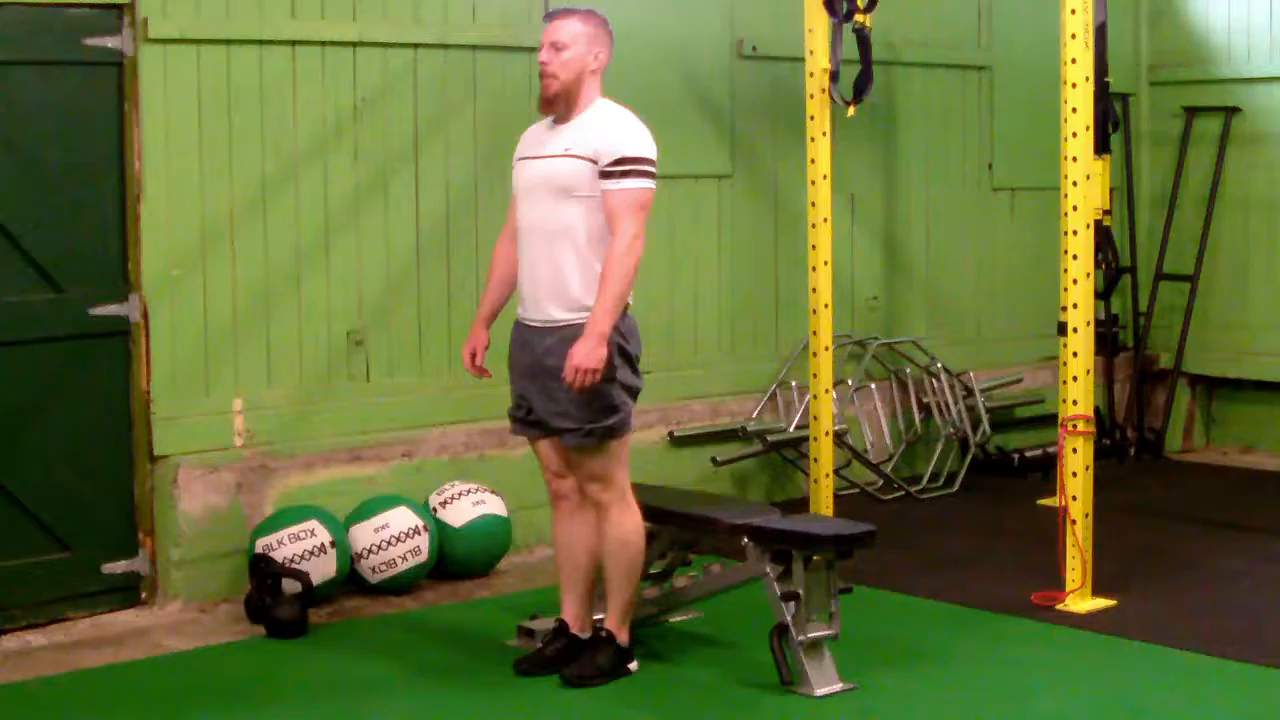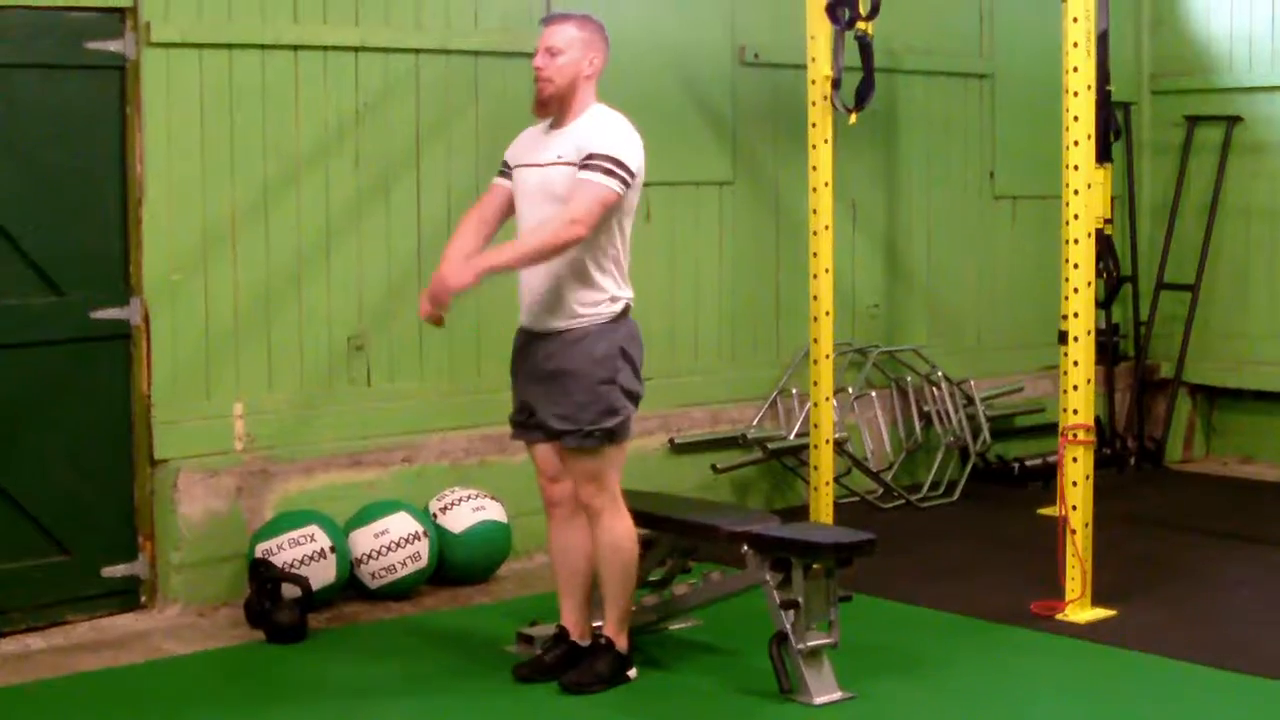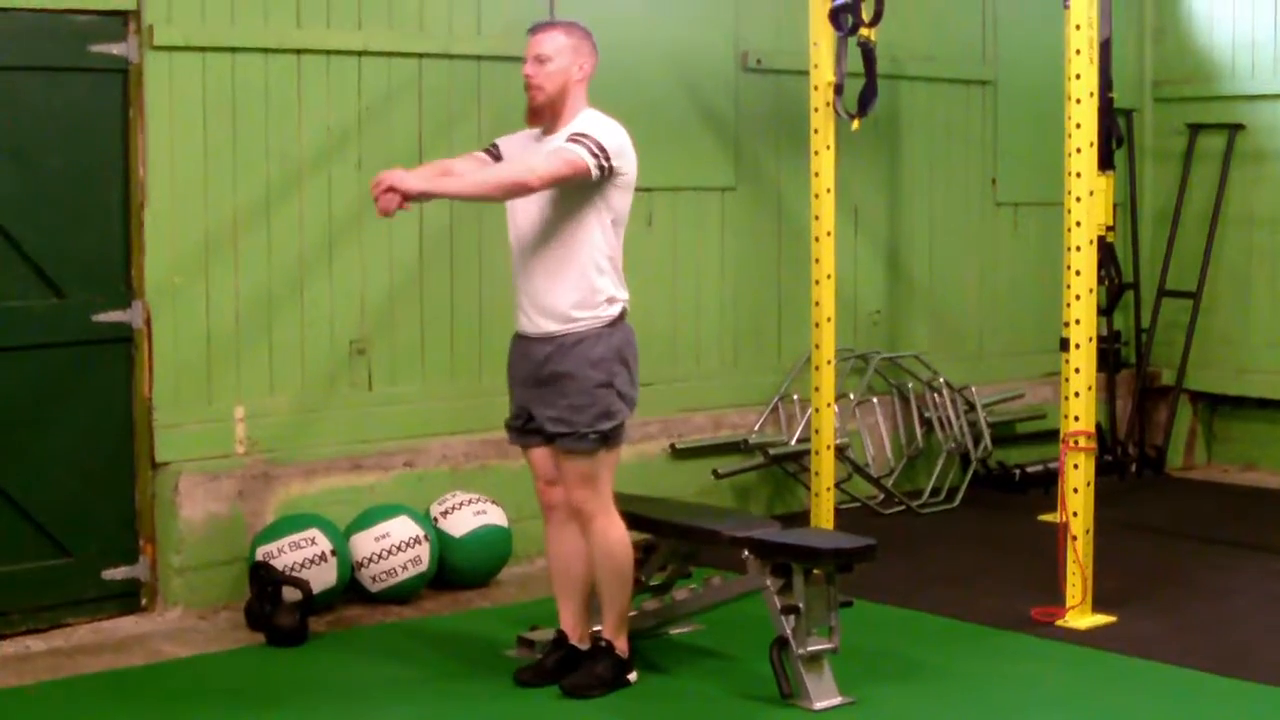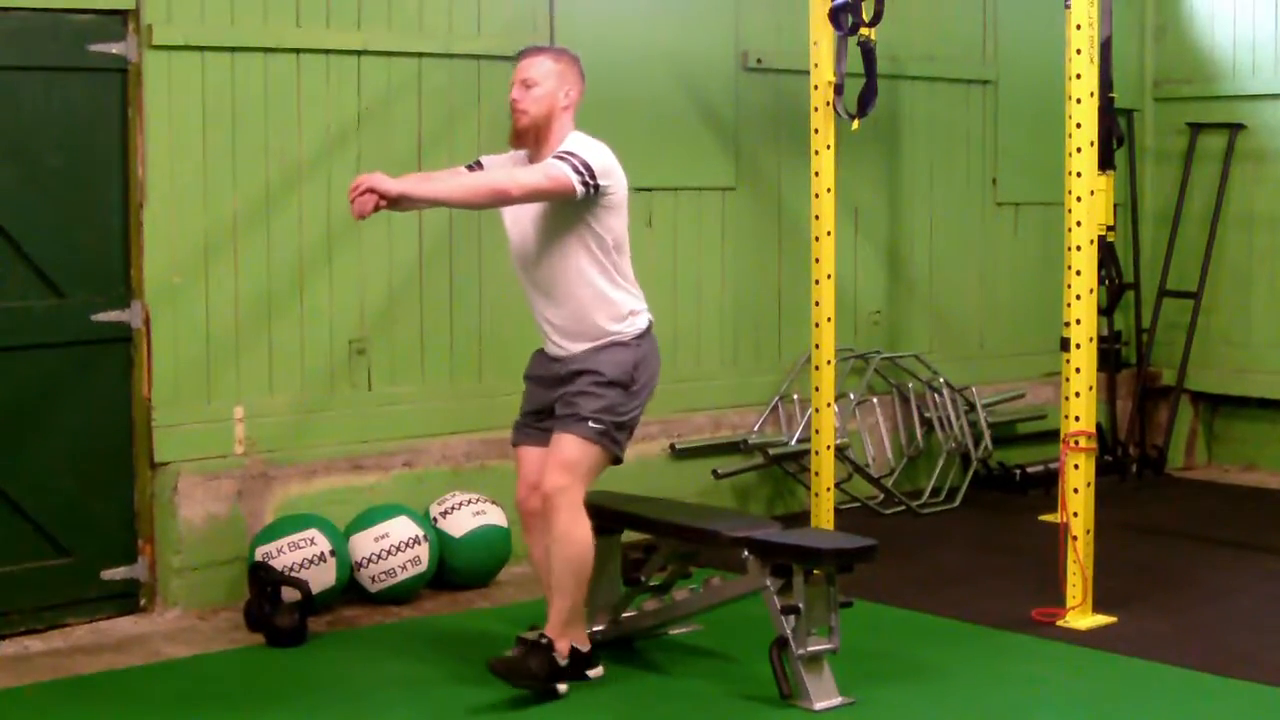
dt=0.5s
person 1, frame 1
left shoulder: (619, 132)
right shoulder: (531, 139)
left elbow: (626, 241)
left wrist: (596, 333)
right wrist: (482, 321)
left hip: (586, 338)
right hip: (533, 335)
left knee: (606, 491)
right knee: (563, 489)
left ankle: (617, 640)
right ankle: (574, 628)
person 1, frame 2
left shoulder: (610, 135)
right shoulder: (528, 142)
left elbow: (571, 226)
right elbow: (485, 215)
left wrist: (475, 270)
right wrist: (444, 271)
left hip: (592, 338)
right hip: (536, 338)
left knee: (598, 497)
right knee: (557, 494)
left ankle: (616, 647)
right ankle: (573, 636)
person 1, frame 3
left shoulder: (602, 136)
right shoulder: (522, 142)
left elbow: (526, 181)
right elbow: (459, 168)
left wrist: (419, 186)
right wrist: (409, 181)
left hip: (589, 345)
right hip: (533, 343)
left knee: (590, 503)
right knee: (554, 500)
left ankle: (616, 652)
right ankle: (574, 641)
person 1, frame 4
left shoulder: (587, 158)
right shoulder: (509, 162)
left elbow: (508, 193)
right elbow: (443, 181)
left wrist: (400, 188)
right wrist: (388, 191)
left hip: (614, 353)
right hip: (556, 357)
left knee: (561, 490)
right knee: (532, 500)
left ankle: (557, 649)
right ankle: (575, 644)
